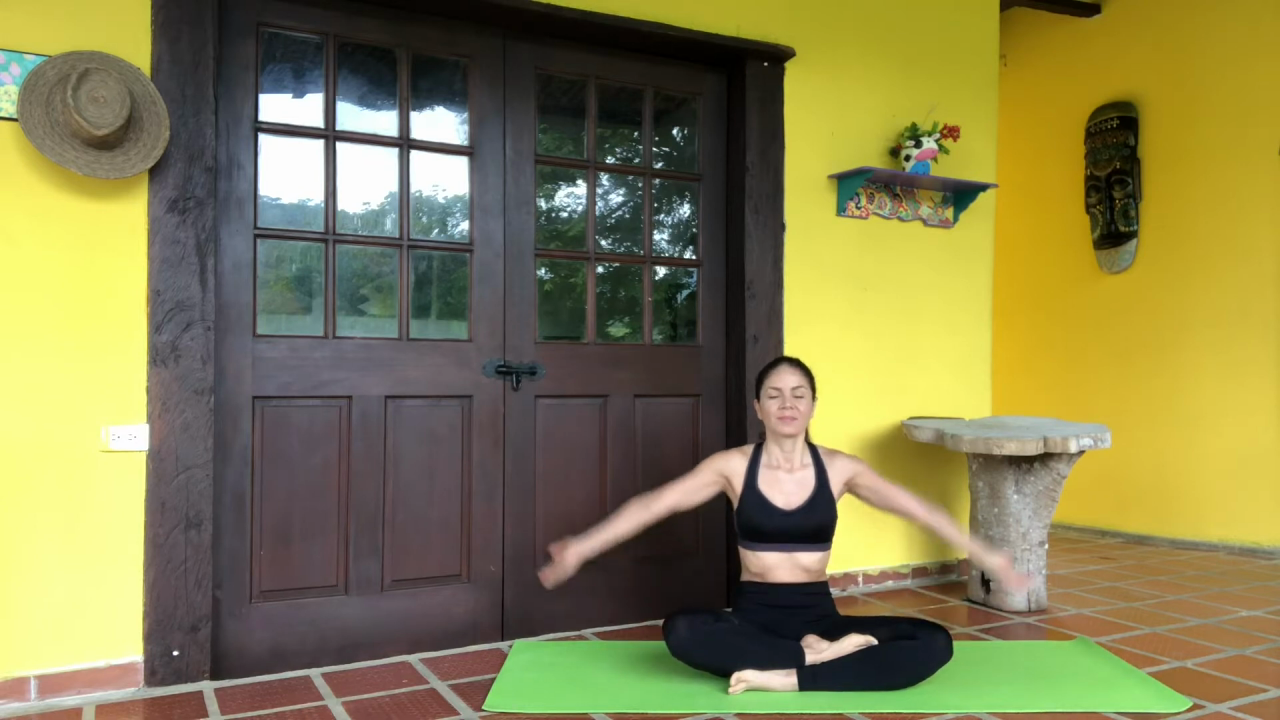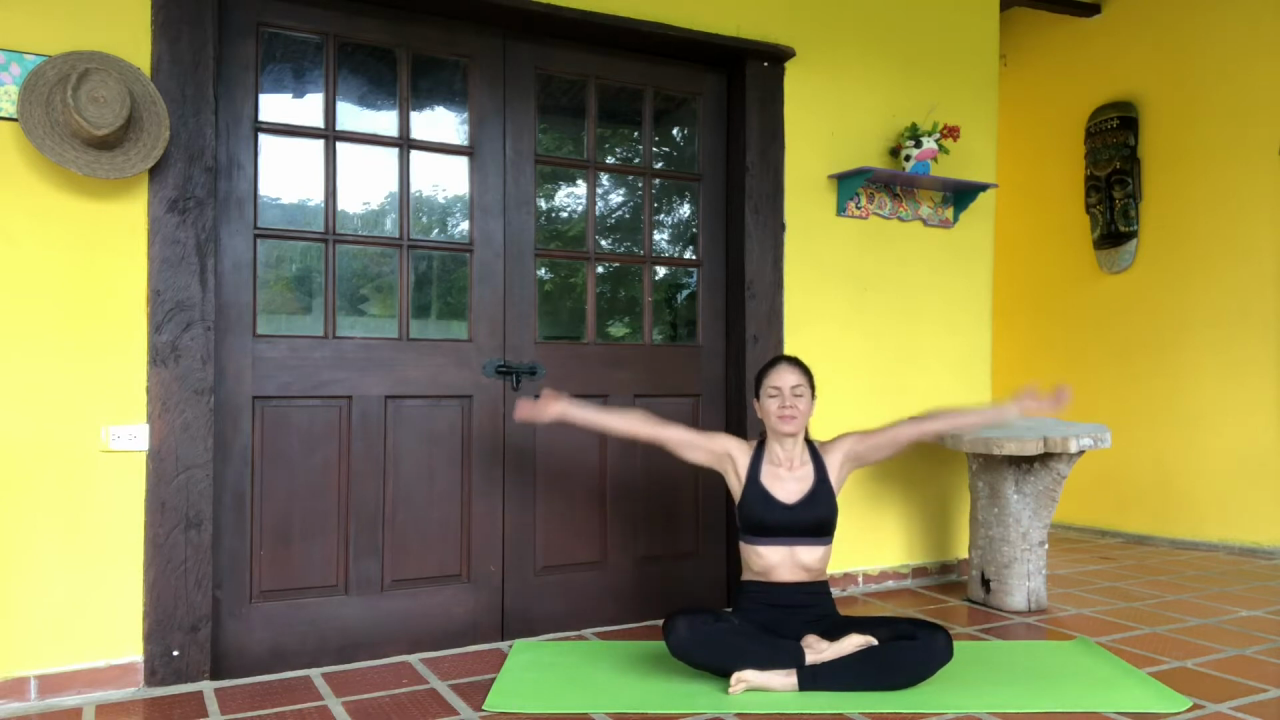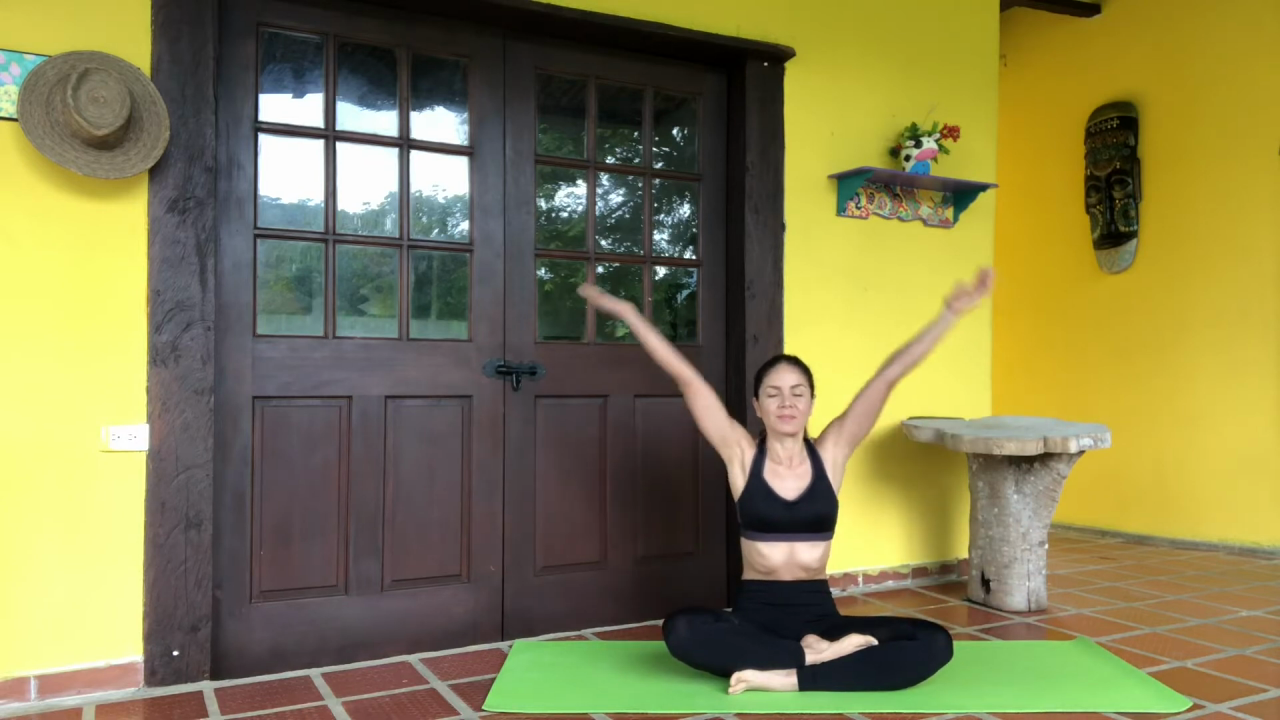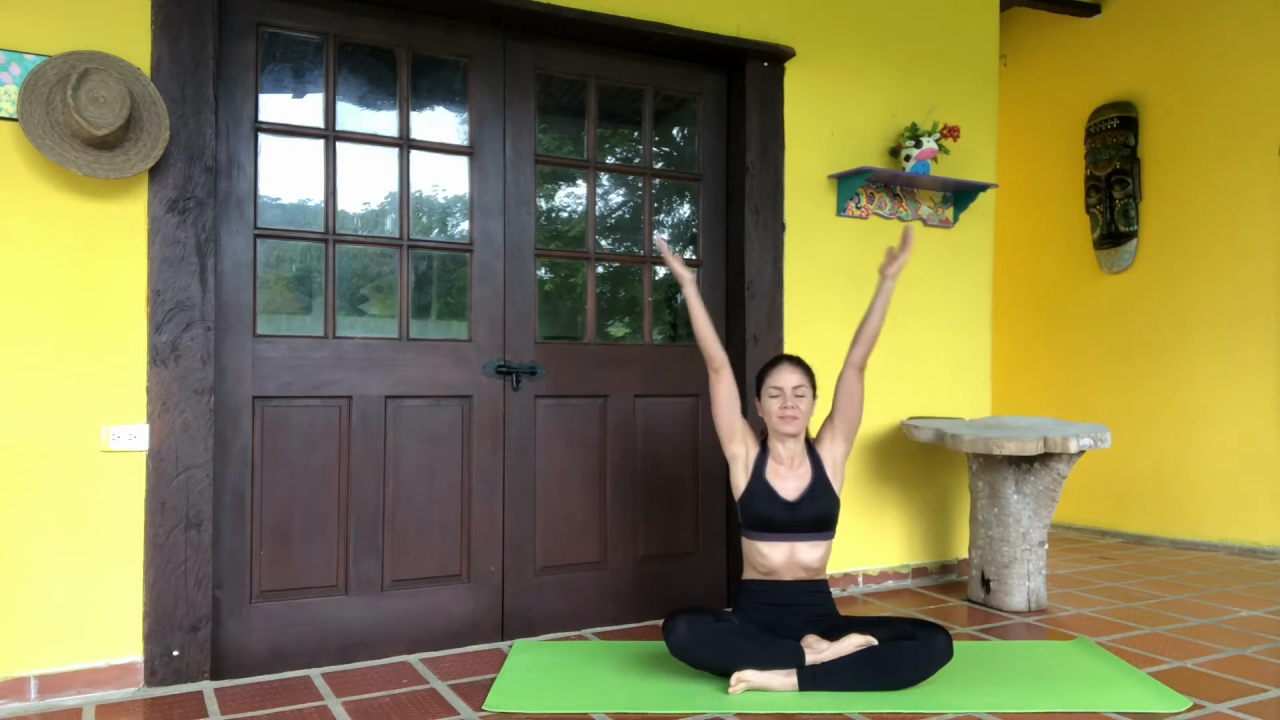
dt=0.3s
person 1, frame 1
left shoulder: (837, 468)
right shoulder: (734, 466)
left elbow: (917, 508)
right elbow: (654, 504)
left wrist: (986, 557)
right wrist: (584, 547)
left hip: (818, 614)
right hip: (752, 614)
left knee: (934, 644)
right knee: (681, 630)
left ankle: (784, 674)
right ankle: (816, 654)
person 1, frame 2
left shoulder: (837, 457)
right shoulder: (735, 456)
left elbow: (920, 429)
right elbow: (654, 430)
left wrist: (1011, 408)
right wrist: (569, 410)
left hip: (818, 612)
right hip: (753, 614)
left knee: (934, 643)
right knee: (682, 630)
left ankle: (785, 674)
right ankle: (816, 656)
person 1, frame 3
left shoulder: (830, 455)
right shoulder: (742, 456)
left elbow: (884, 381)
right elbow: (690, 380)
left wrist: (950, 315)
right wrist: (630, 315)
left hip: (819, 613)
right hip: (755, 614)
left knee: (934, 644)
right knee: (682, 629)
left ankle: (783, 675)
right ankle: (814, 658)
person 1, frame 4
left shoulder: (830, 453)
right shoulder: (746, 455)
left elbow: (856, 362)
right elbow: (718, 366)
left wrist: (888, 281)
right wrist: (687, 283)
left hip: (819, 613)
right hip: (754, 615)
left knee: (934, 645)
right knee: (682, 631)
left ankle: (786, 675)
right ankle: (814, 656)
